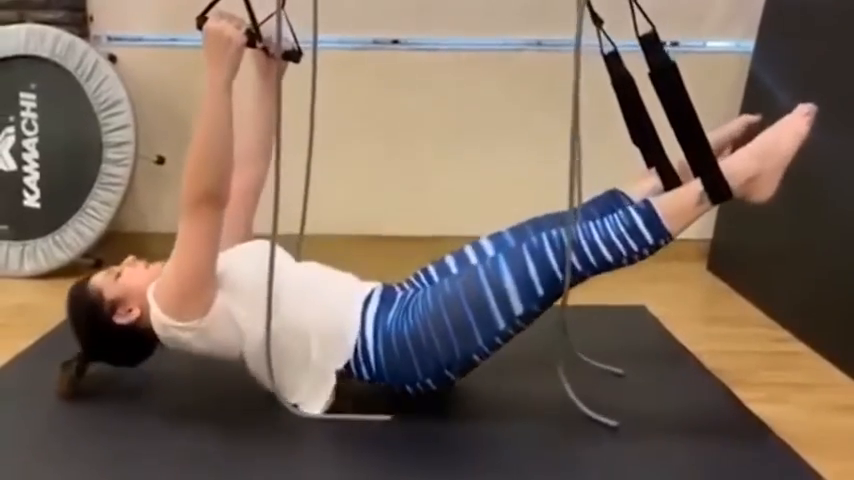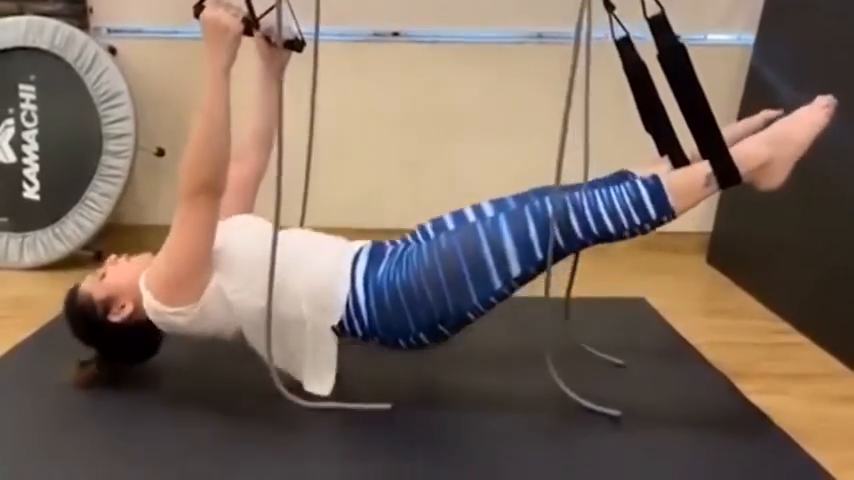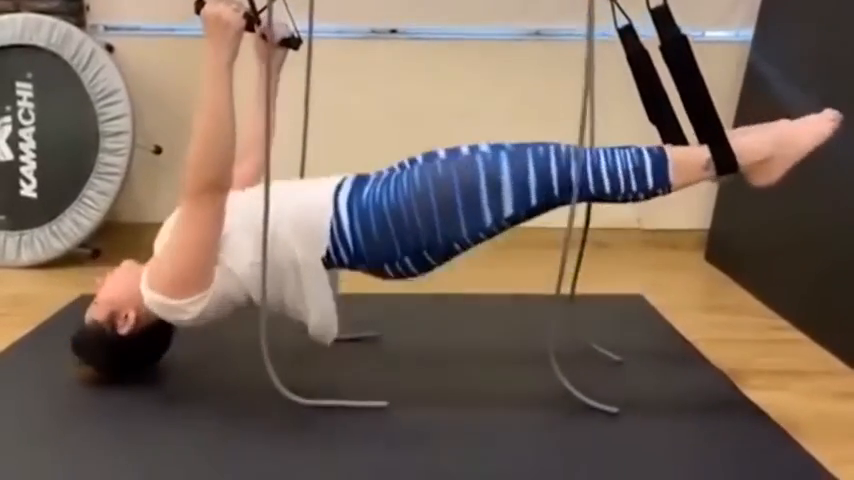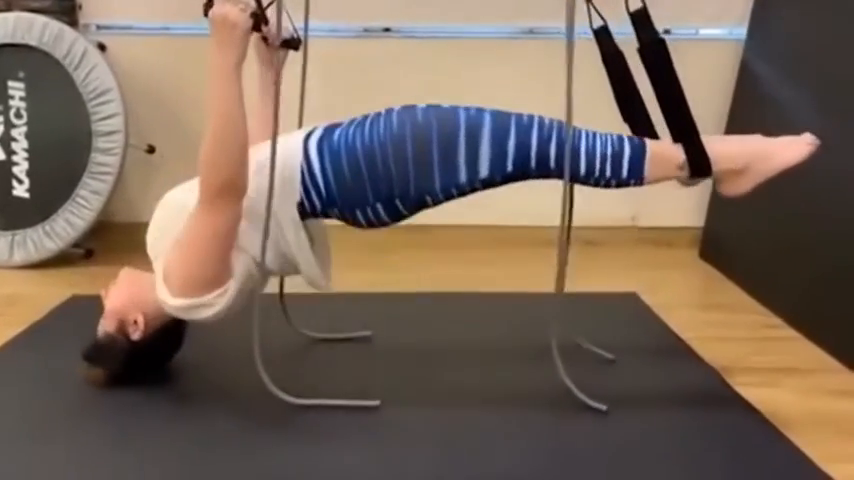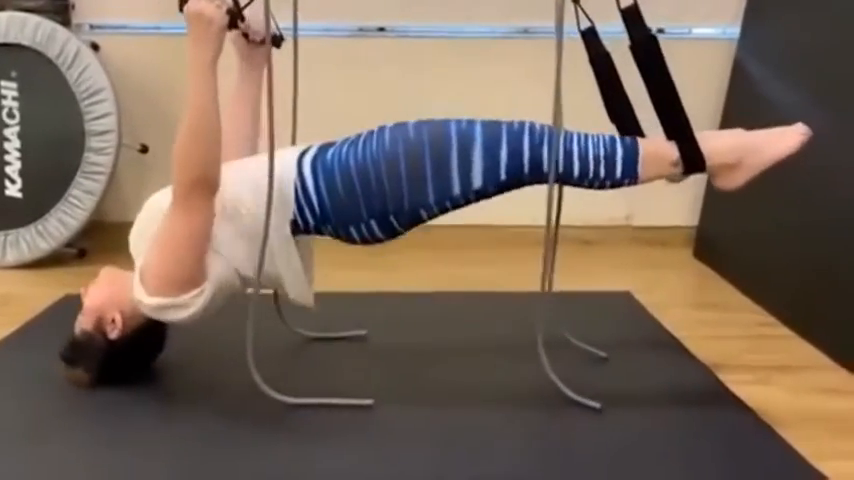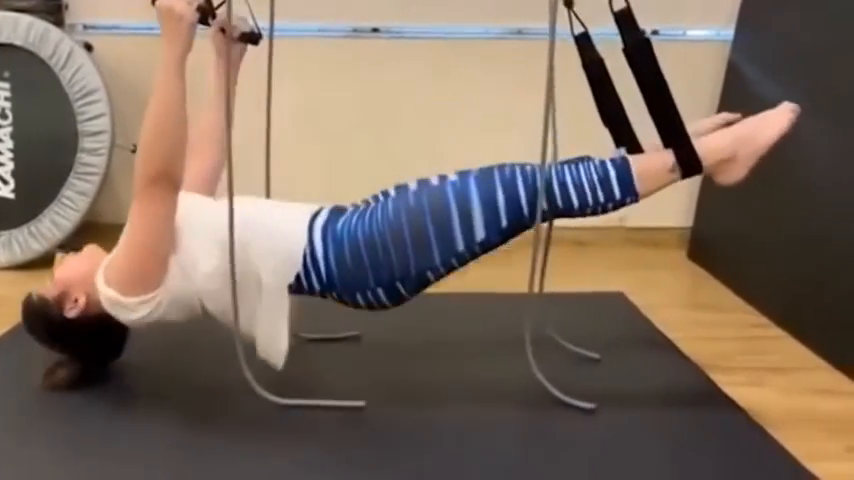
dt=0.3s
person 1, frame 1
left shoulder: (208, 275)
right shoulder: (180, 310)
left elbow: (246, 180)
right elbow: (204, 197)
left wrist: (267, 83)
right wrist: (218, 72)
left hip: (388, 315)
right hip: (397, 346)
left knee: (555, 234)
right knee: (561, 250)
left ankle: (691, 167)
right ankle: (733, 176)
person 1, frame 2
left shoulder: (186, 274)
right shoulder: (169, 296)
left elbow: (244, 170)
right elbow: (201, 187)
left wrist: (272, 73)
left hip: (382, 271)
right hip: (386, 299)
left knee: (558, 211)
right knee: (558, 216)
left ankle: (706, 155)
right ankle: (742, 164)
person 1, frame 3
left shoulder: (175, 270)
right shoulder: (175, 290)
left elbow: (247, 168)
right elbow: (209, 184)
left wrist: (268, 72)
left hip: (365, 213)
right hip: (375, 221)
left knee: (554, 170)
right knee: (555, 173)
left ankle: (727, 149)
right ankle: (738, 153)
person 1, frame 4
left shoulder: (171, 254)
right shoulder: (185, 288)
left elbow: (250, 166)
right elbow: (228, 187)
left wrist: (269, 70)
left hip: (342, 165)
left knee: (534, 147)
right knee: (535, 144)
left ankle: (703, 153)
right ankle: (713, 157)
person 1, frame 5
left shoulder: (158, 264)
right shoulder: (160, 288)
left elbow: (231, 165)
right elbow: (198, 181)
left wrist: (251, 67)
left hip: (330, 181)
right hip: (341, 190)
left knee: (528, 149)
right knee: (531, 148)
left ankle: (692, 147)
right ankle: (710, 153)
person 1, frame 6
left shoulder: (136, 275)
right shoulder: (126, 288)
left elbow: (200, 165)
right elbow: (157, 178)
left wrist: (227, 68)
left hip: (340, 241)
right hip: (345, 254)
left knee: (526, 187)
right knee: (526, 189)
left ankle: (680, 149)
right ankle: (707, 156)
